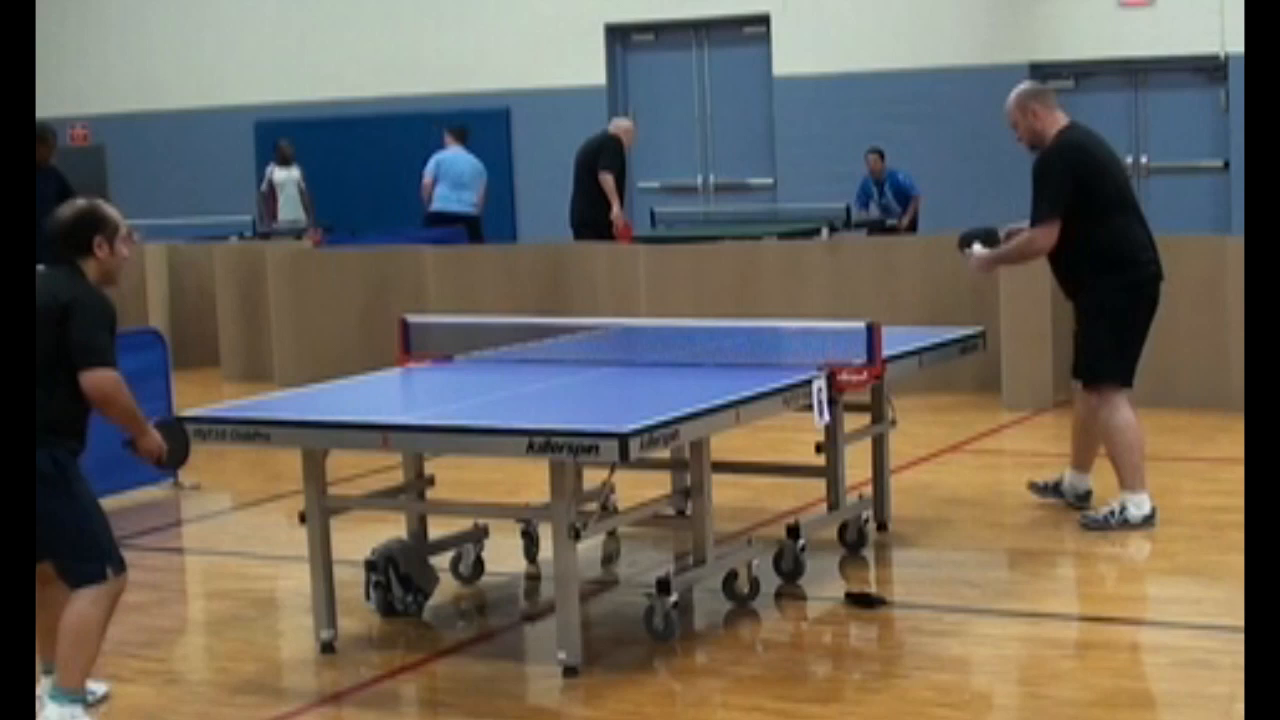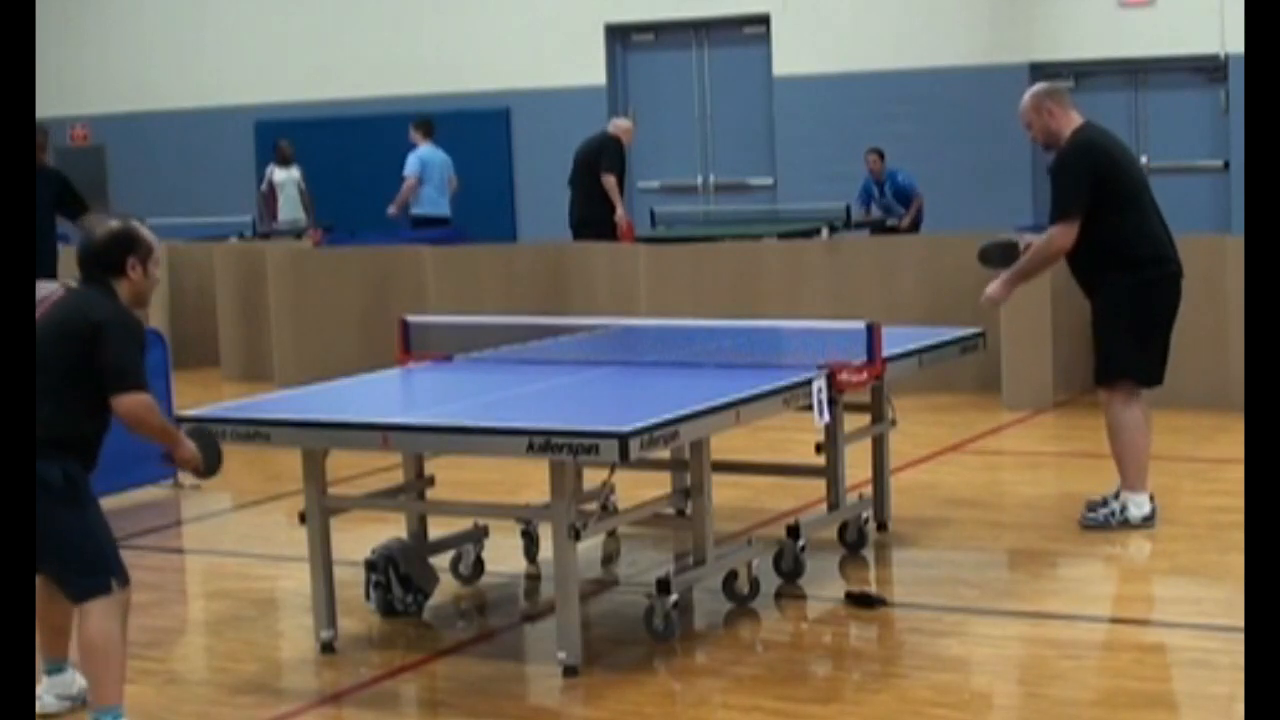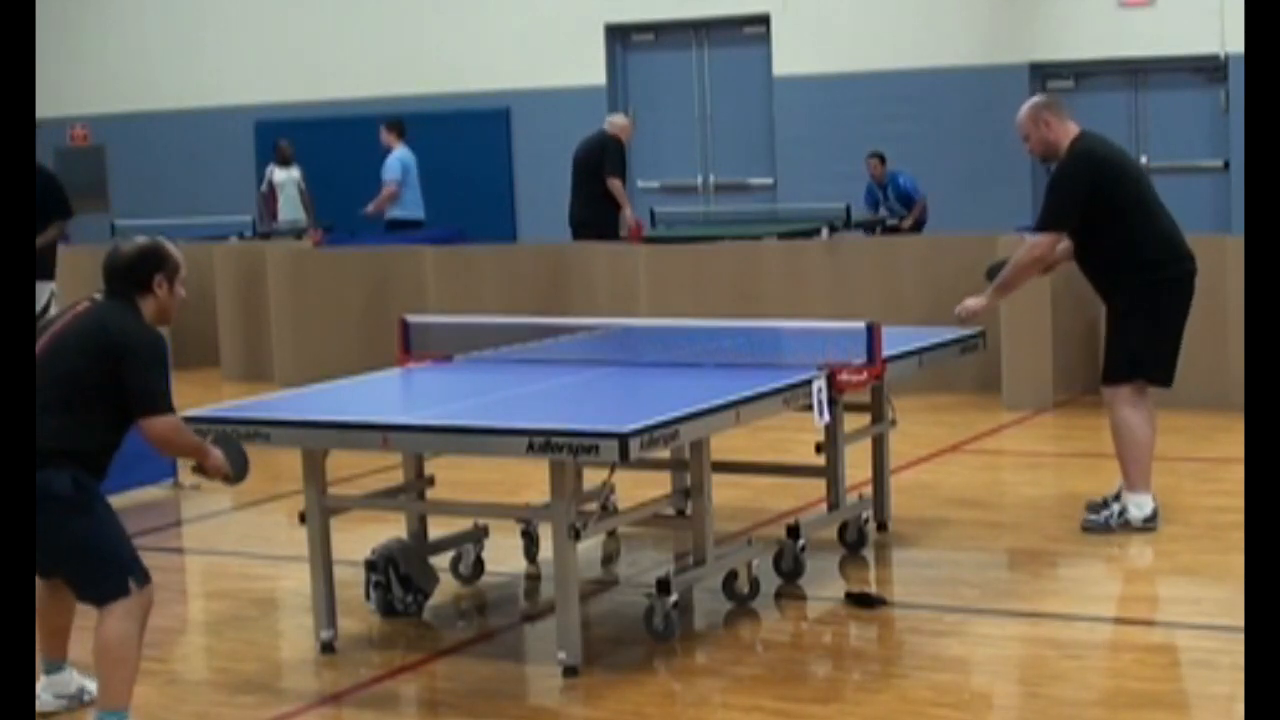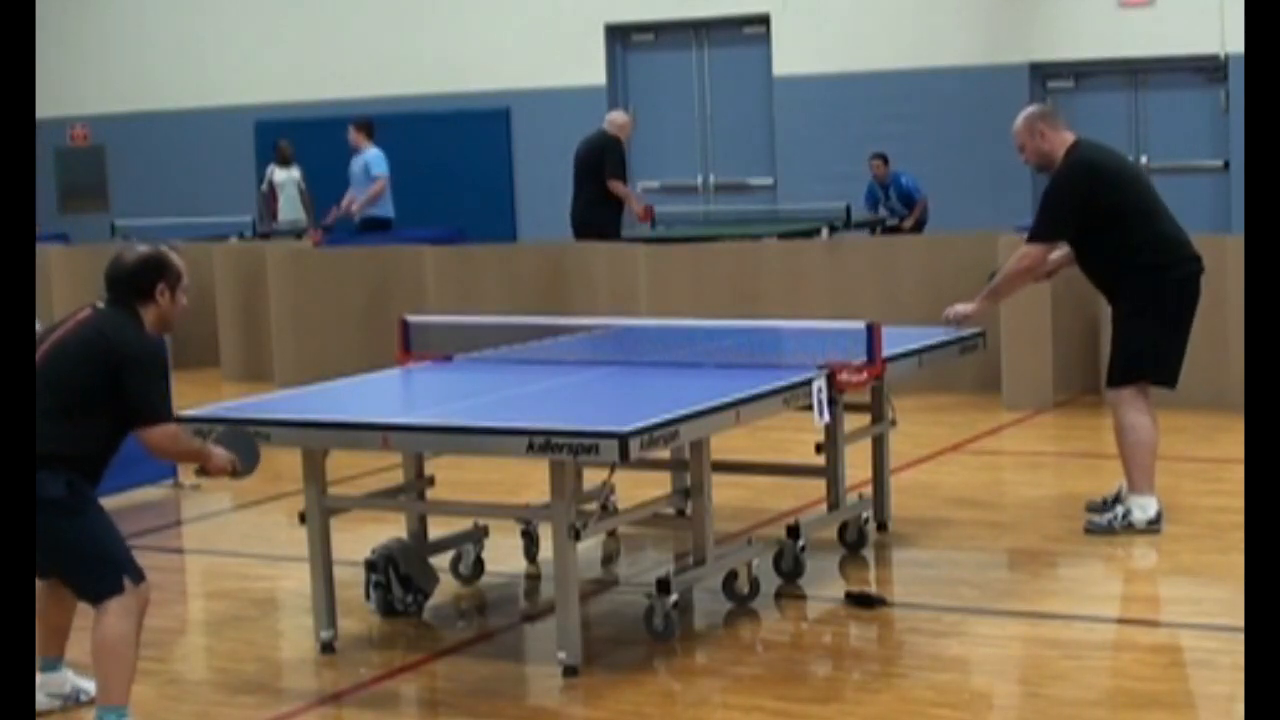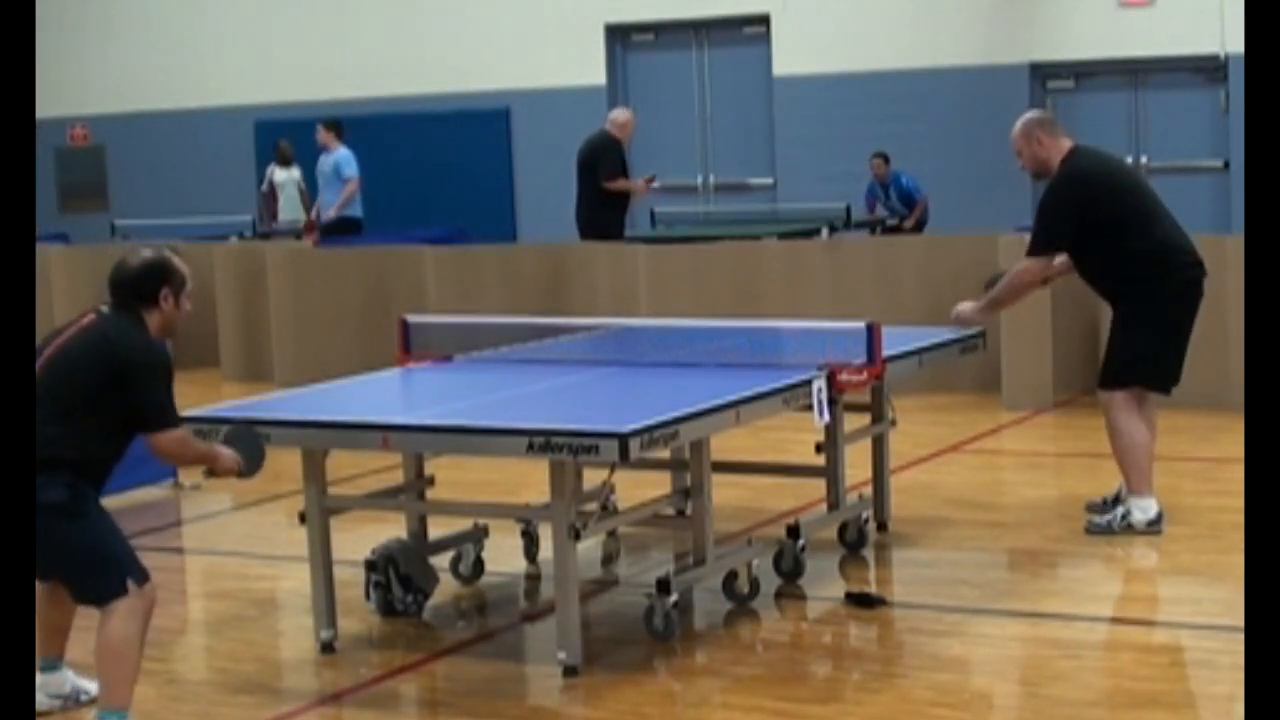
dt=1s
person 1, frame 1
left shoulder: (47, 288)
right shoulder: (85, 300)
right elbow: (98, 383)
right wrist: (143, 431)
left hip: (40, 451)
right hip: (42, 456)
left knee: (51, 565)
right knee: (100, 576)
person 1, frame 2
left shoulder: (65, 306)
right shoulder: (114, 321)
right elbow: (131, 405)
right wrist: (177, 442)
left hip: (44, 463)
right hip: (47, 469)
left knee: (59, 568)
right knee: (104, 591)
person 1, frame 3
left shoulder: (84, 316)
right shoulder: (137, 337)
right elbow: (159, 426)
right wrist: (205, 453)
left hip: (46, 470)
right hip: (50, 478)
left knee: (62, 569)
right knee: (127, 593)
person 1, frame 4
left shoulder: (87, 324)
right shoulder: (138, 345)
right elbow: (159, 436)
right wrist: (207, 455)
left hip: (46, 476)
right hip: (47, 483)
left knee: (64, 569)
right knee: (123, 592)
person 1, frame 5
left shoulder: (90, 329)
right shoulder: (142, 350)
right elbow: (168, 443)
right wrist: (214, 456)
left hip: (45, 480)
right hip: (48, 488)
left knee: (62, 570)
right knee: (129, 594)
person 2, frame 1
left shoulder: (1056, 158)
right shoulder: (1084, 144)
left elbow: (1043, 240)
left wrist: (992, 258)
right wrist: (1024, 231)
left hip: (1115, 286)
right hip: (1125, 279)
left knee: (1107, 391)
right knee: (1090, 384)
left ankle: (1137, 503)
right ankle: (1076, 481)
person 2, frame 2
left shoulder: (1075, 156)
right shoulder: (1097, 144)
left elbow: (1062, 239)
left wrist: (1009, 281)
right wrist: (1037, 249)
left hip: (1132, 285)
right hip: (1147, 278)
left knee: (1117, 390)
right knee: (1127, 389)
left ankle: (1135, 504)
right ankle: (1133, 491)
person 2, frame 3
left shoulder: (1077, 166)
right shoulder: (1093, 155)
left elbow: (1039, 248)
left wrist: (988, 297)
right wrist: (1055, 258)
left hip: (1150, 285)
right hip: (1155, 280)
left knee: (1122, 390)
right knee: (1132, 389)
left ankle: (1139, 506)
right ankle: (1135, 492)
person 2, frame 4
left shoulder: (1073, 176)
right shoulder: (1090, 163)
left elbow: (1029, 258)
left wrist: (978, 304)
right wrist: (1055, 263)
left hip: (1157, 285)
right hip: (1162, 280)
left knee: (1125, 392)
right knee: (1133, 390)
left ankle: (1143, 507)
right ankle: (1136, 492)
person 2, frame 5
left shoulder: (1067, 185)
right shoulder: (1090, 168)
left elbow: (1030, 272)
left wrist: (980, 309)
right wrist: (1055, 269)
left hip: (1157, 289)
right hip: (1170, 281)
left knee: (1118, 395)
right knee: (1135, 391)
left ankle: (1142, 509)
right ankle: (1136, 492)
